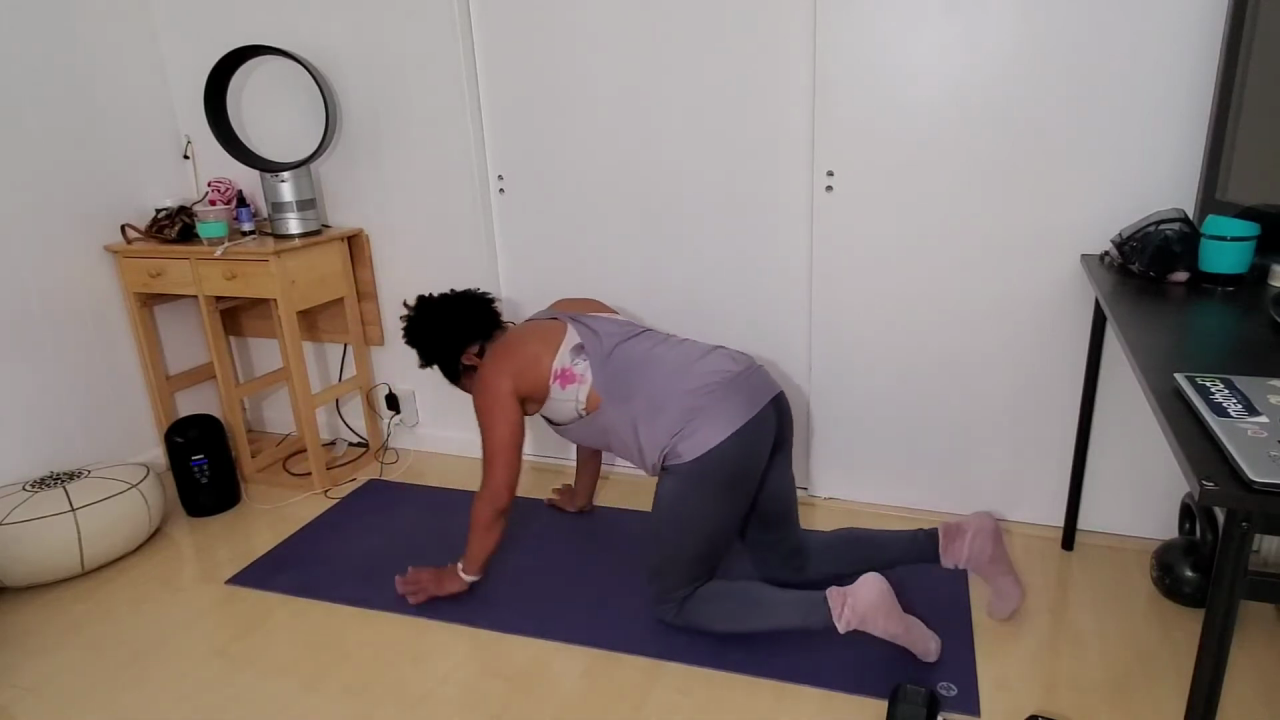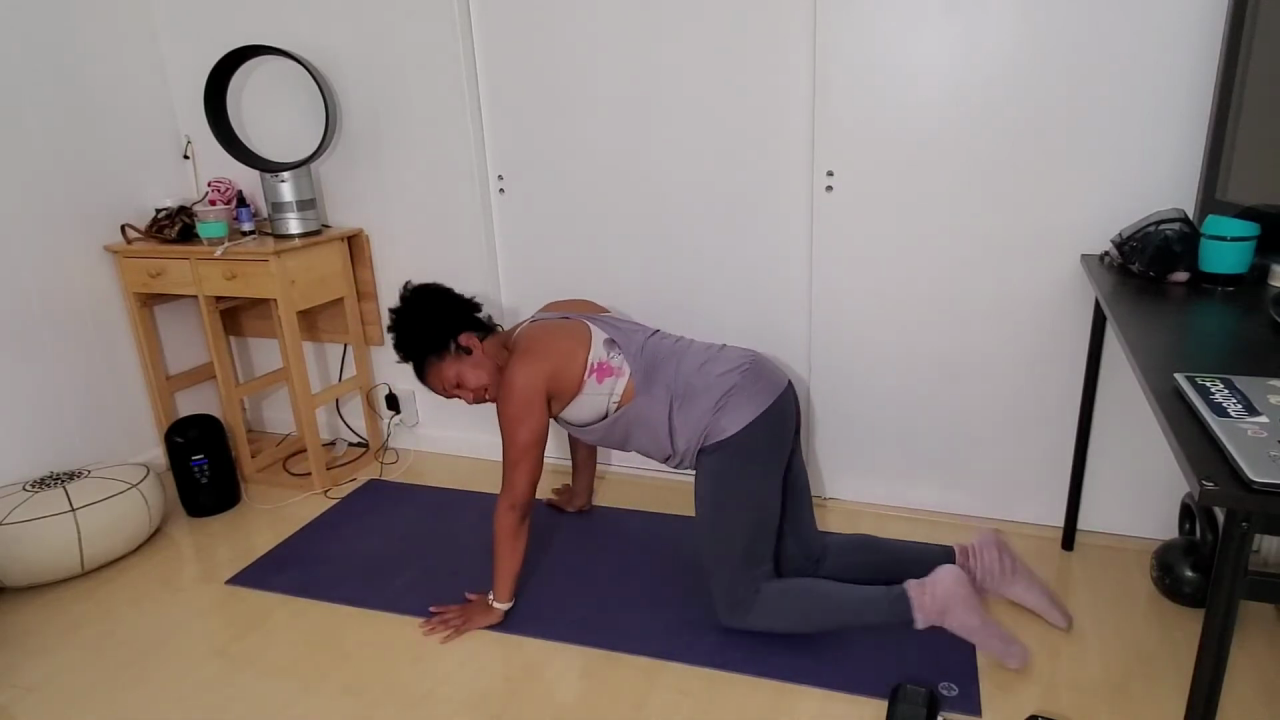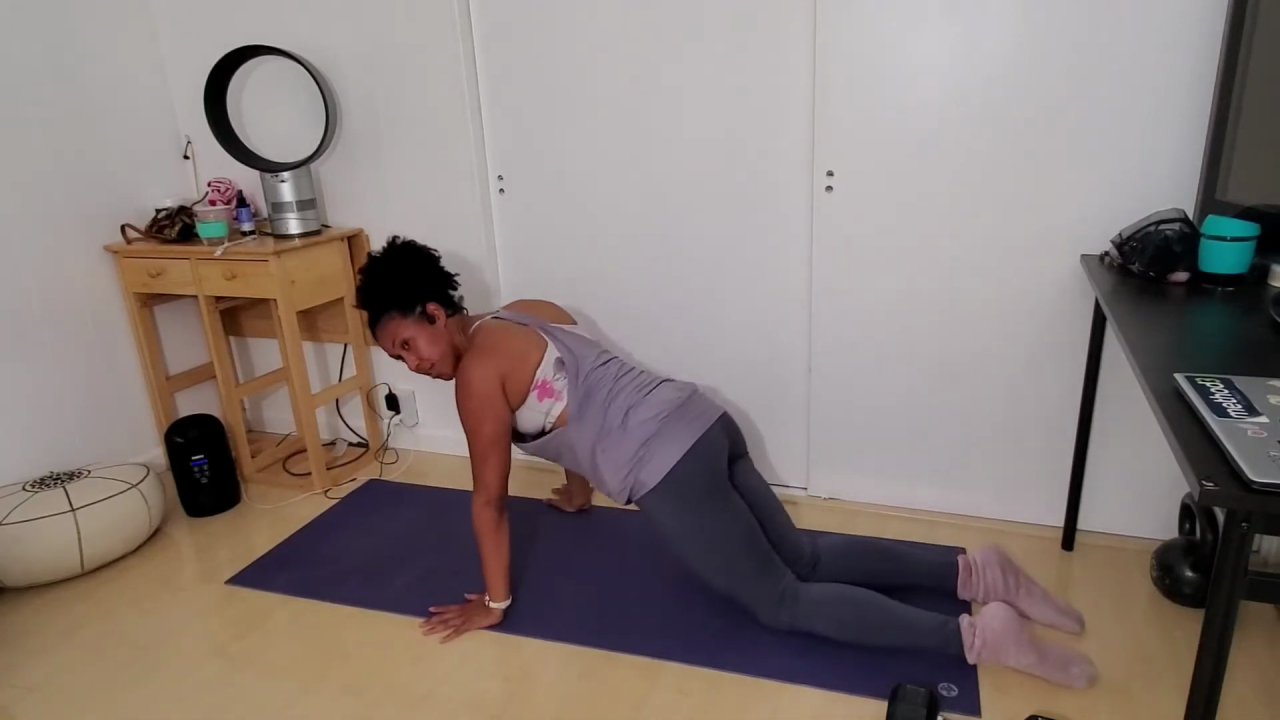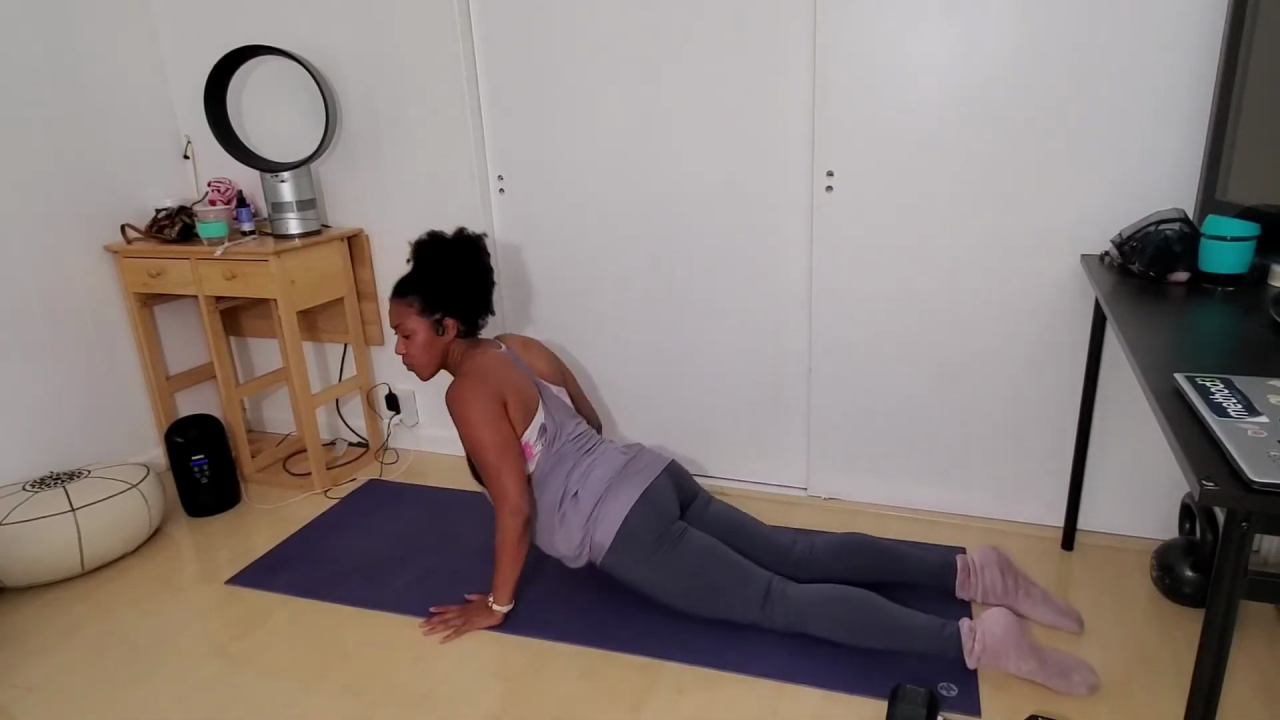
dt=0.5s
person 1, frame 1
left shoulder: (498, 371)
right shoulder: (564, 315)
left elbow: (496, 497)
left wrist: (461, 575)
right wrist: (581, 495)
left hip: (711, 438)
right hip: (754, 395)
left knee: (675, 600)
right knee: (787, 561)
left ankle: (846, 606)
right ankle: (958, 540)
person 1, frame 2
left shoulder: (520, 373)
right shoulder: (551, 323)
left elbow: (515, 502)
left wrist: (495, 603)
right wrist: (580, 495)
left hip: (735, 421)
right hip: (762, 393)
left knee: (743, 605)
right knee: (802, 561)
left ankle: (928, 598)
right ankle: (974, 561)
person 1, frame 3
left shoulder: (477, 372)
right shoulder: (528, 312)
left elbow: (490, 499)
left wrist: (494, 603)
right wrist: (581, 488)
left hip: (666, 470)
right hip: (700, 426)
left knee: (785, 601)
right knee: (803, 558)
left ankle: (976, 636)
right ankle: (974, 573)
person 1, frame 4
left shoulder: (469, 392)
right shoulder: (522, 348)
left elbow: (514, 509)
left wrist: (495, 605)
left hip: (624, 530)
right hip: (652, 477)
left knee: (779, 603)
right knee: (801, 556)
left ankle: (975, 639)
right ankle: (971, 573)
